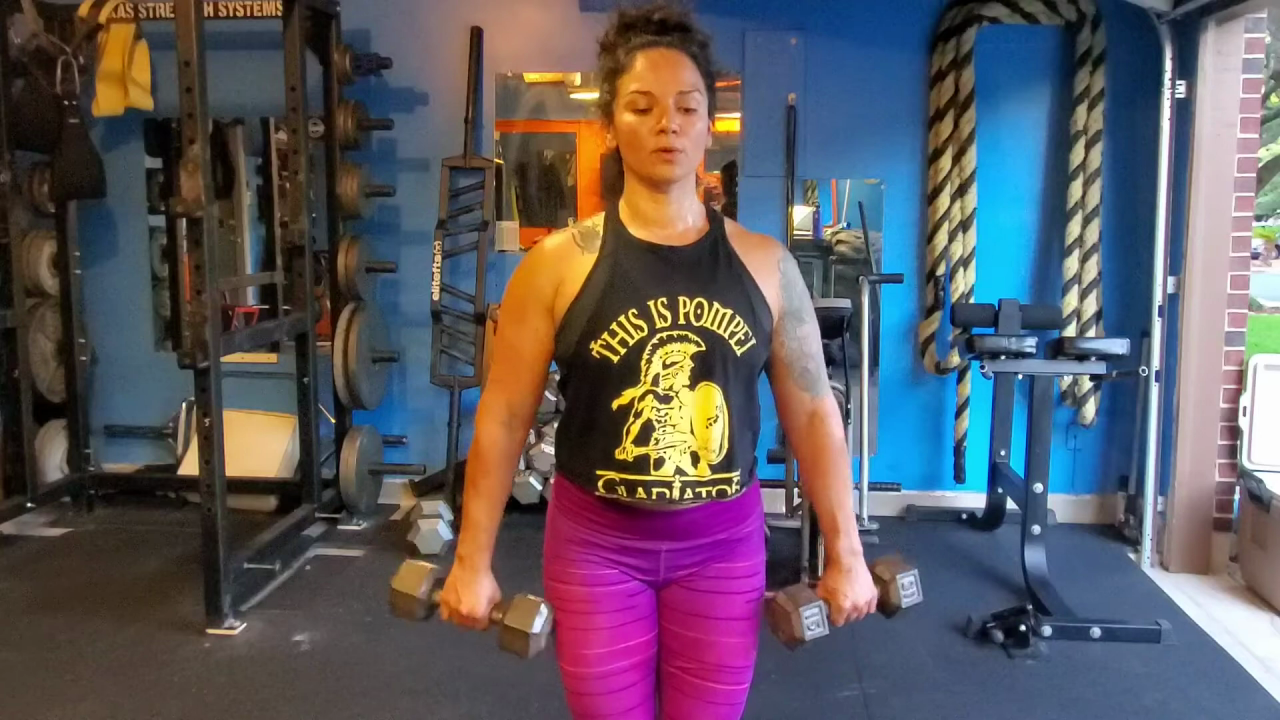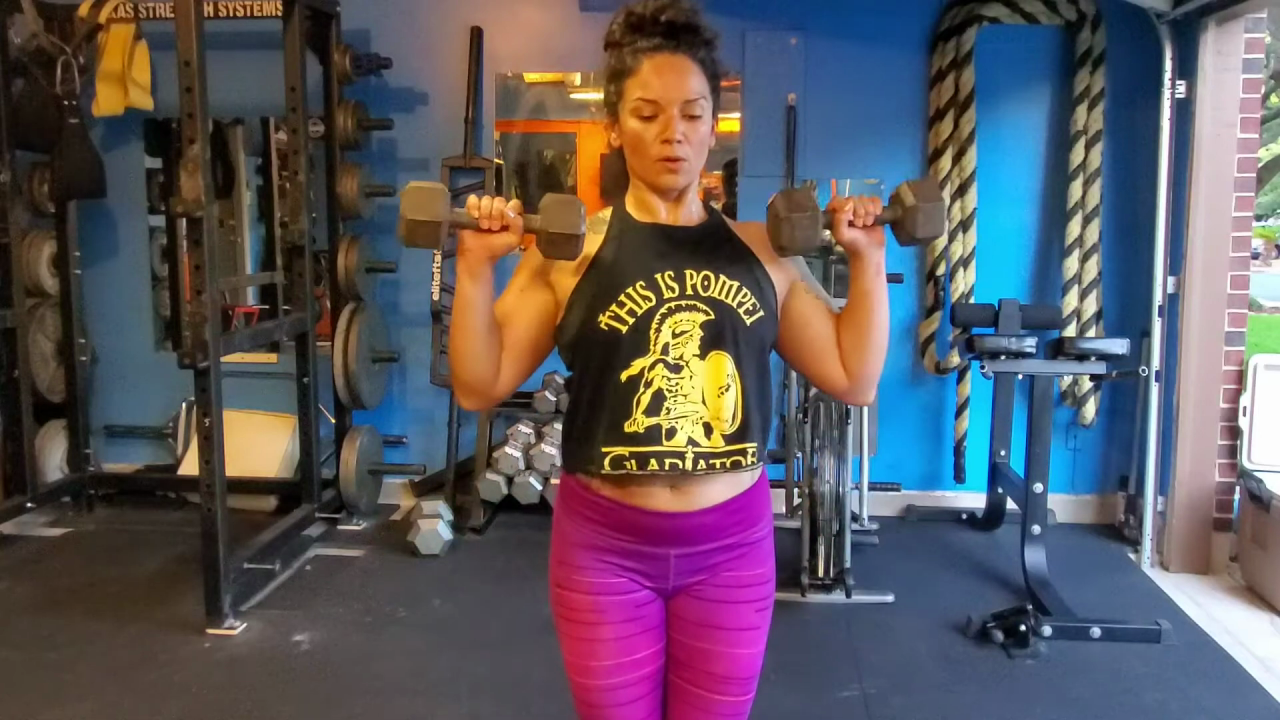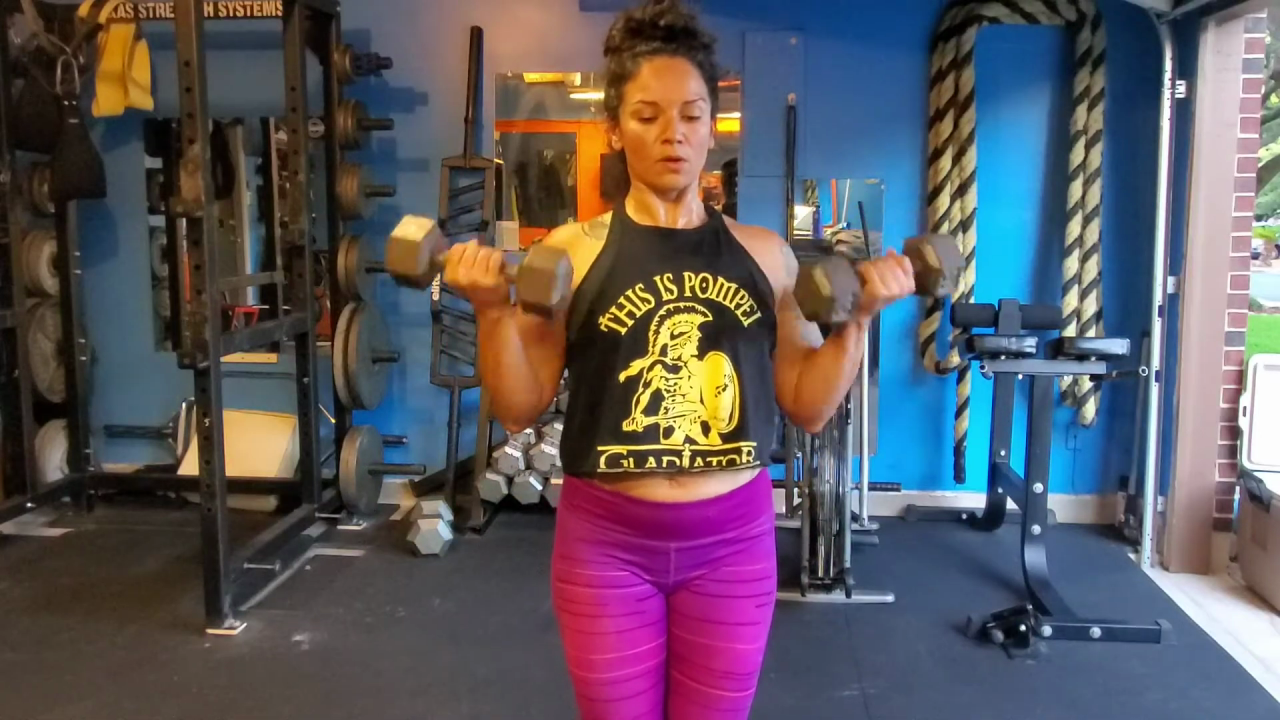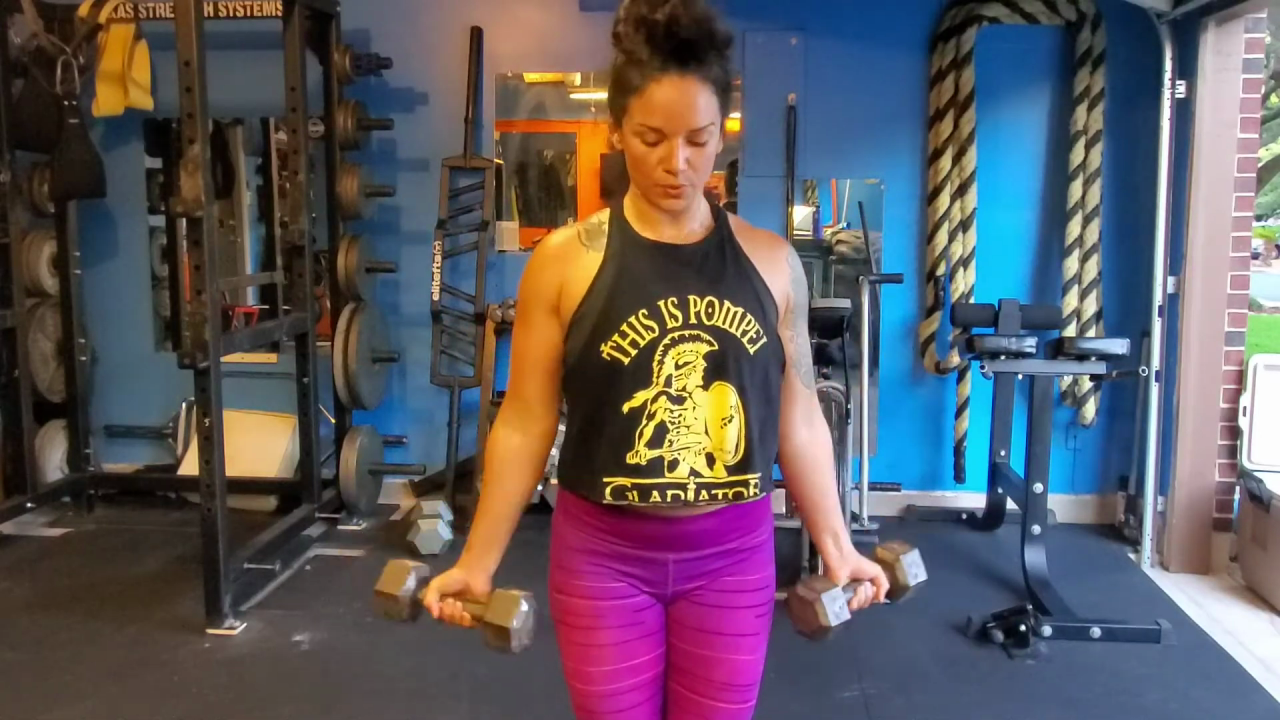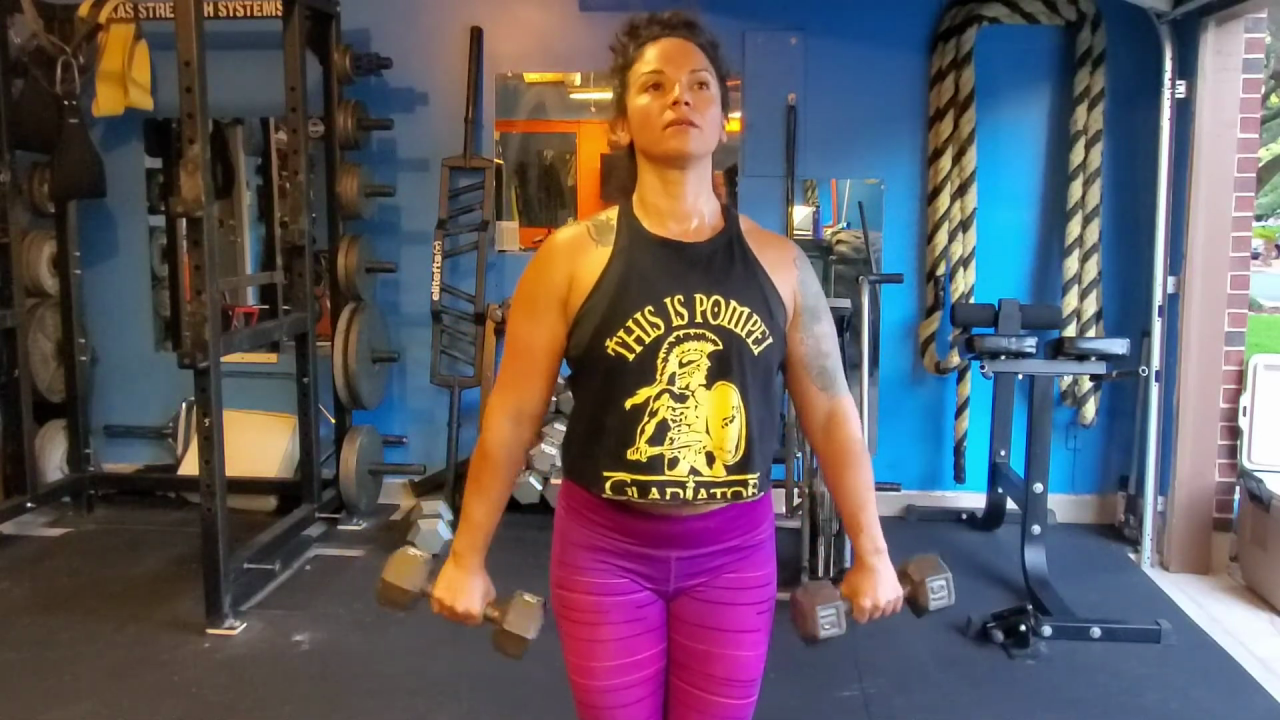
dt=1s
person 1, frame 1
left shoulder: (765, 265)
right shoulder: (559, 262)
left elbow: (812, 411)
right elbow: (502, 417)
left wrist: (846, 553)
right wrist: (473, 560)
left hip: (721, 545)
right hip: (596, 541)
person 1, frame 2
left shoulder: (764, 251)
right shoulder: (567, 252)
left elbow: (855, 379)
right elbow: (478, 387)
left wrist: (867, 259)
right wrist: (475, 267)
left hip: (732, 543)
right hip: (603, 543)
person 1, frame 3
left shoulder: (764, 254)
right shoulder: (571, 251)
left elbow: (806, 403)
right elbow: (520, 405)
left wrist: (861, 315)
right wrist: (492, 312)
left hip: (732, 539)
right hip: (606, 539)
person 1, frame 4
left shoulder: (772, 260)
right shoulder: (564, 261)
left elbow: (797, 415)
right elbow: (526, 421)
left wrist: (836, 548)
right wrist: (480, 560)
left hip: (732, 556)
right hip: (602, 554)
person 1, frame 5
left shoulder: (779, 262)
right shoulder: (572, 257)
left elbow: (831, 415)
right elbow: (511, 416)
left wrist: (870, 554)
right wrist: (468, 557)
left hip: (734, 552)
right hip: (605, 548)
